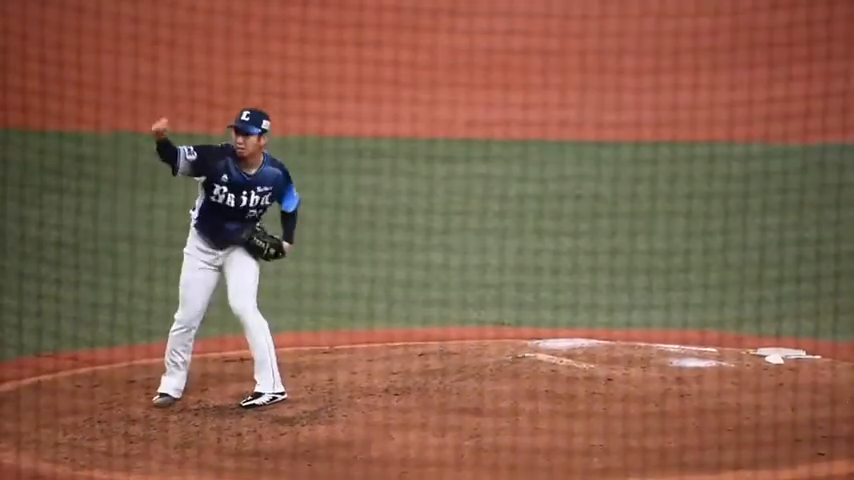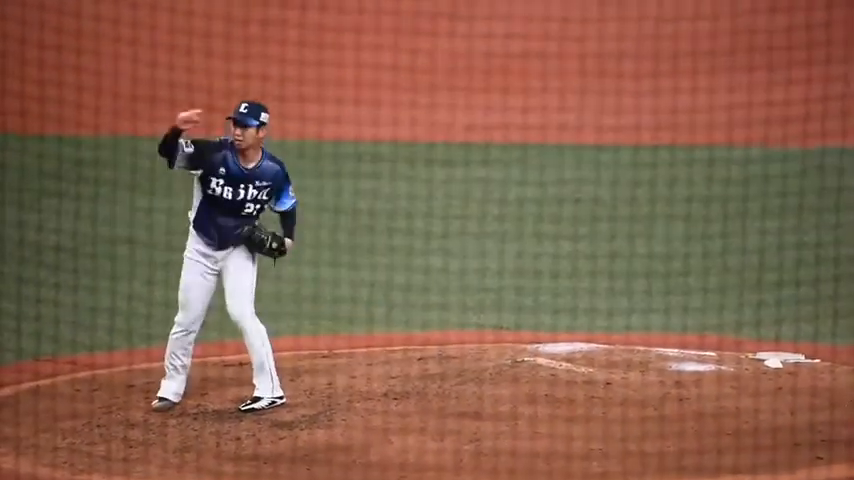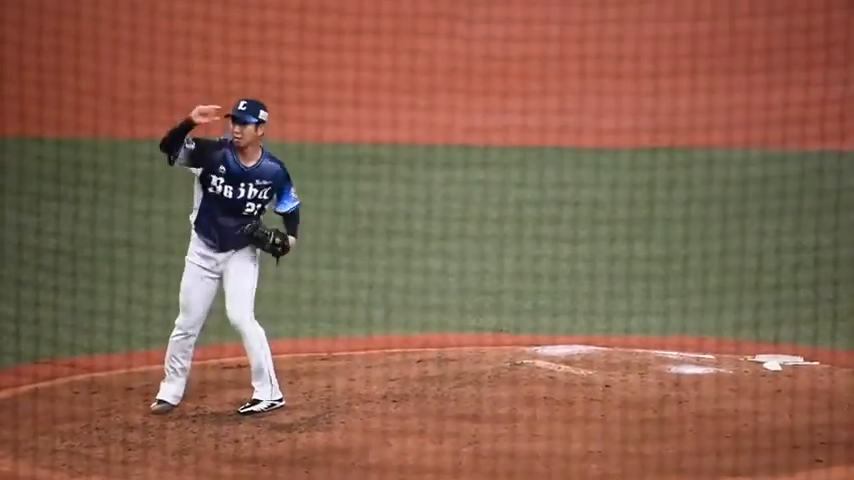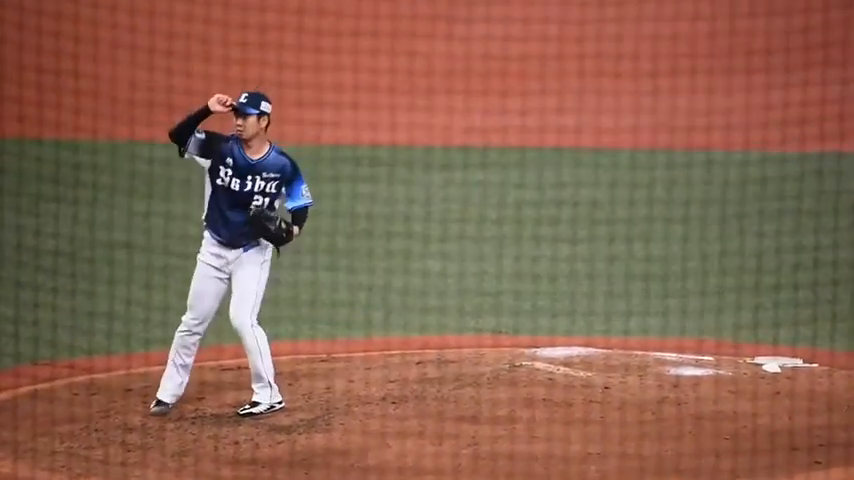
dt=0.1s
person 1, frame 1
left shoulder: (276, 174)
right shoulder: (216, 158)
left elbow: (290, 206)
right elbow: (171, 157)
left wrist: (287, 239)
right wrist: (161, 137)
left hip: (241, 248)
right hip: (202, 247)
left knee: (245, 309)
right knee: (187, 318)
left ankle: (271, 386)
right ankle: (172, 386)
person 1, frame 2
left shoulder: (274, 171)
right shoulder: (213, 153)
left elbow: (287, 206)
right elbow: (167, 151)
left wrist: (288, 237)
right wrist: (177, 129)
left hip: (239, 251)
right hip: (201, 249)
left knee: (242, 314)
right knee: (186, 322)
left ankle: (270, 390)
right ankle: (171, 389)
person 1, frame 3
left shoulder: (274, 171)
right shoulder: (212, 153)
left elbow: (290, 207)
right elbow: (167, 146)
left wrist: (290, 236)
right wrist: (190, 123)
left hip: (242, 254)
right hip: (202, 252)
left knee: (241, 317)
right knee: (186, 325)
left ankle: (270, 393)
right ankle: (170, 392)
person 1, frame 4
left shoulder: (283, 165)
right shoulder: (220, 146)
left elbow: (302, 203)
right elbow: (177, 135)
left wrist: (294, 227)
right wrist: (206, 111)
left hip: (253, 253)
right hip: (214, 250)
left knee: (243, 320)
right knee: (193, 322)
left ankle: (269, 395)
right ankle: (169, 392)
